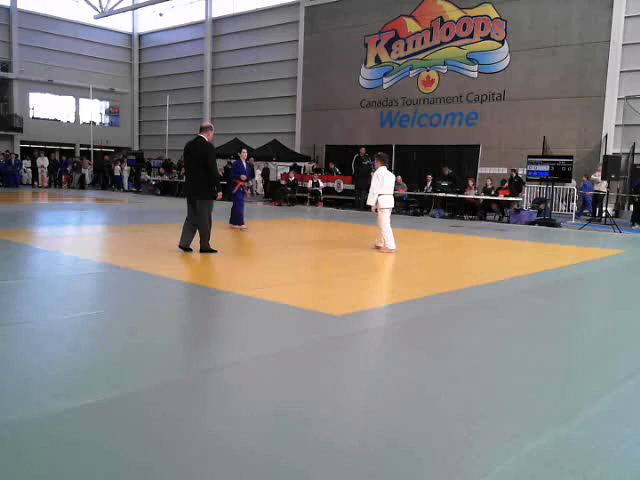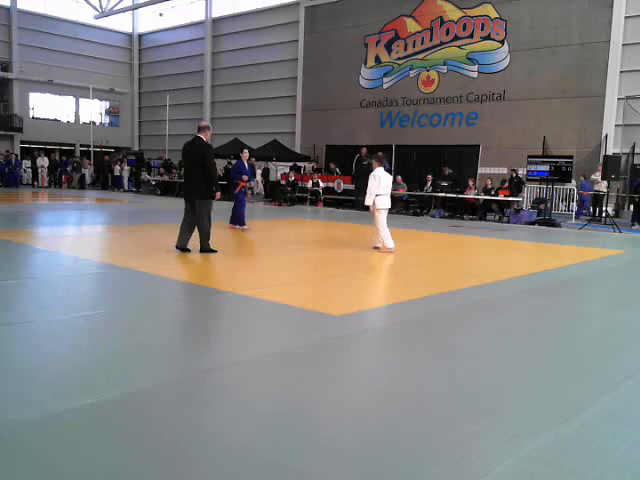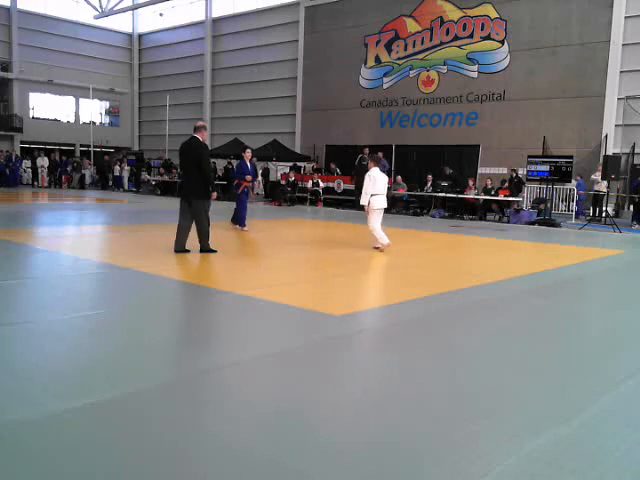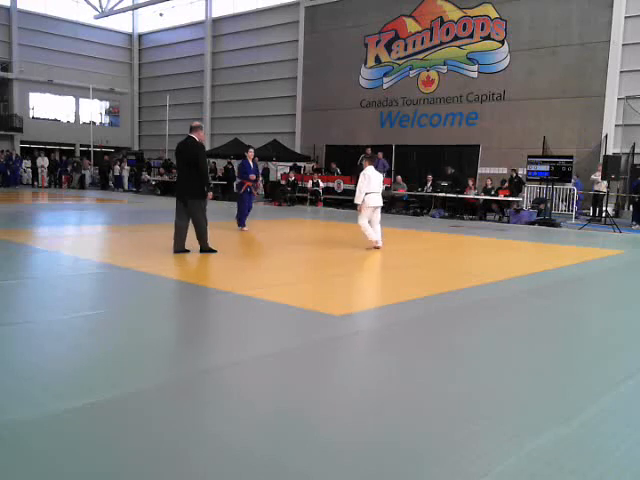
dt=0.1s
person 1, frame 1
left shoulder: (188, 145)
right shoulder: (208, 147)
left elbow: (187, 166)
right elbow: (213, 170)
right wrist: (218, 189)
left hip: (191, 187)
right hip: (204, 189)
left knee: (192, 216)
right knee: (204, 218)
left ankle: (185, 242)
right ankle: (204, 246)
person 1, frame 2
left shoulder: (187, 145)
right shoulder: (206, 147)
left elbow: (186, 166)
right elbow: (211, 170)
right wrist: (217, 189)
left hip: (189, 188)
right hip: (203, 189)
left knee: (189, 217)
right knee: (204, 218)
left ankle: (182, 243)
right ankle: (205, 246)
person 1, frame 3
left shoulder: (183, 145)
right shoulder: (202, 147)
left elbow: (183, 166)
right elbow: (208, 170)
right wrist: (213, 189)
left hip: (186, 188)
right hip: (199, 189)
left knee: (185, 218)
right knee: (202, 219)
left ankle: (179, 246)
right ankle: (204, 246)
person 1, frame 4
left shoulder: (180, 145)
right shoulder: (198, 146)
left elbow: (179, 166)
right elbow: (203, 170)
right wrist: (208, 189)
left hip: (181, 188)
right hip: (195, 189)
left knee: (181, 218)
right knee: (200, 219)
left ankle: (178, 246)
right ankle: (204, 246)
